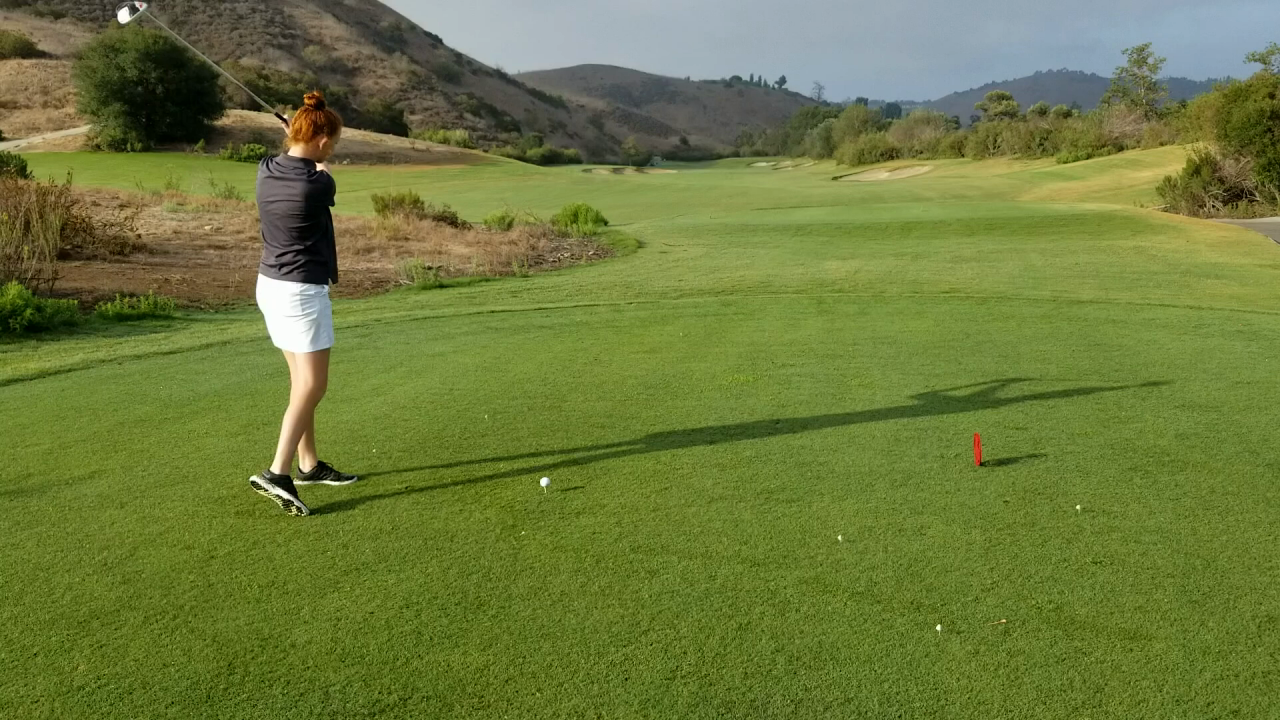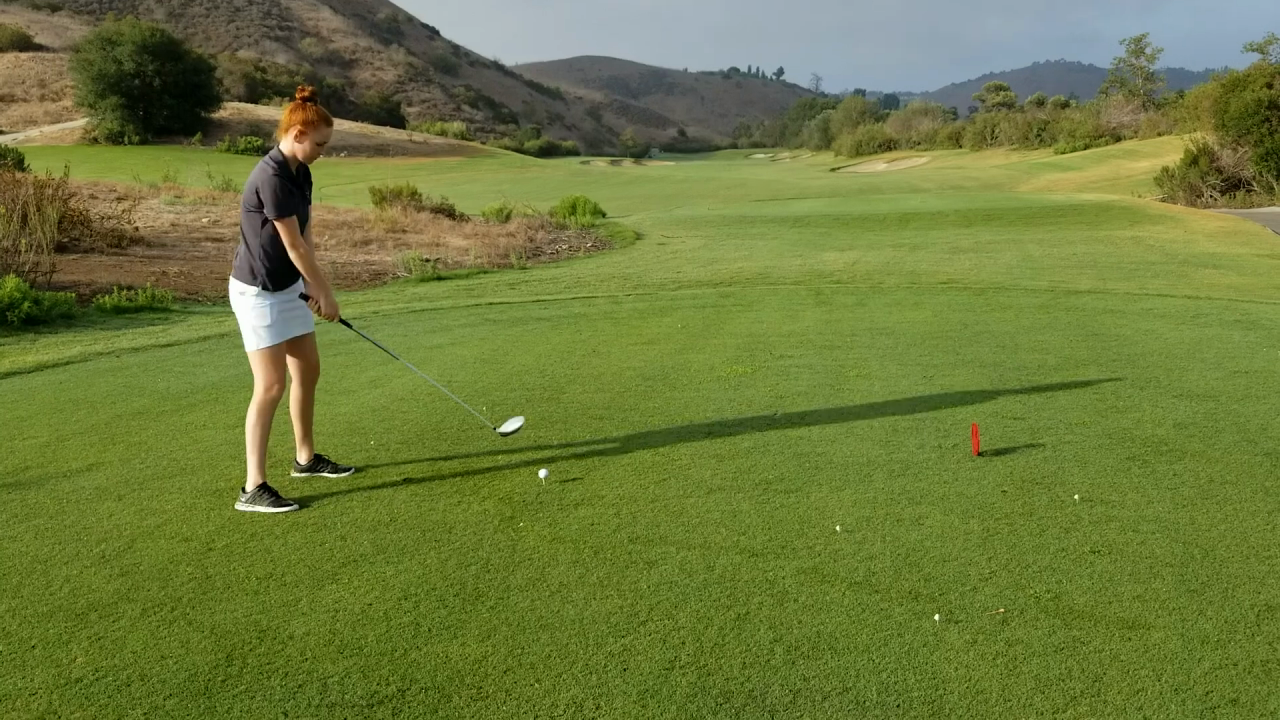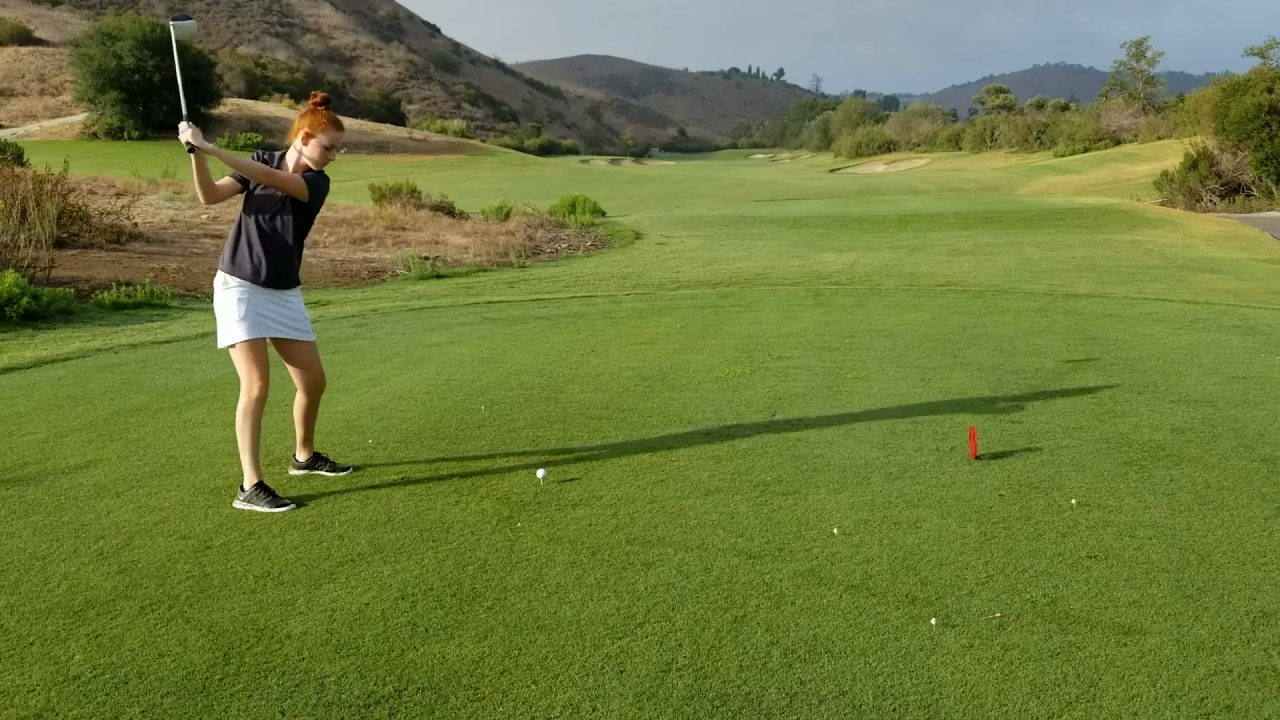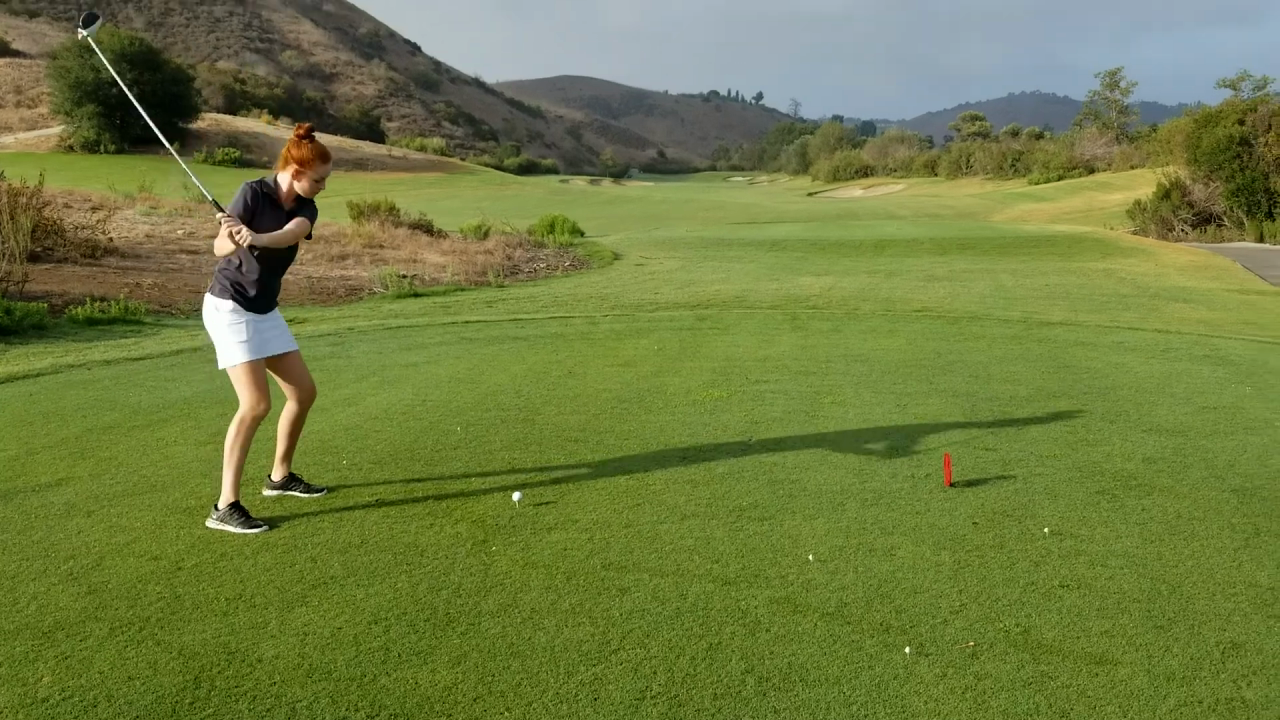
dt=0.4s
person 1, frame 1
left shoulder: (266, 171)
right shoulder: (316, 185)
left wrist: (314, 166)
right wrist: (322, 167)
left hip: (272, 286)
right hip: (302, 292)
left knee: (304, 380)
right knee: (312, 386)
left ankle: (309, 464)
right ankle: (277, 472)
person 1, frame 2
left shoulder: (302, 176)
right shoulder: (270, 177)
left elbow: (303, 240)
right elbow: (292, 245)
left wrist: (313, 291)
right wrist: (325, 292)
left hip: (288, 288)
right hip: (257, 290)
left knee: (308, 371)
right knee: (271, 386)
left ankle: (306, 457)
right ankle: (253, 487)
person 1, frame 3
left shoulder: (317, 184)
right shoulder: (259, 159)
left elbow: (267, 178)
right elbow: (210, 194)
left wrist: (211, 149)
right wrist: (198, 154)
left hip: (284, 294)
right hip: (238, 286)
left knee: (314, 381)
right knee: (256, 386)
left ankle: (305, 455)
right ankle: (250, 486)
person 1, frame 4
left shoulder: (309, 209)
right shoulder: (252, 195)
left elbow: (287, 238)
right elbow: (221, 249)
left wrist: (253, 237)
right wrist: (232, 240)
left hip: (261, 312)
right hip: (230, 311)
left knee: (305, 392)
right knee: (254, 406)
left ankle: (280, 475)
right ankle: (226, 505)
